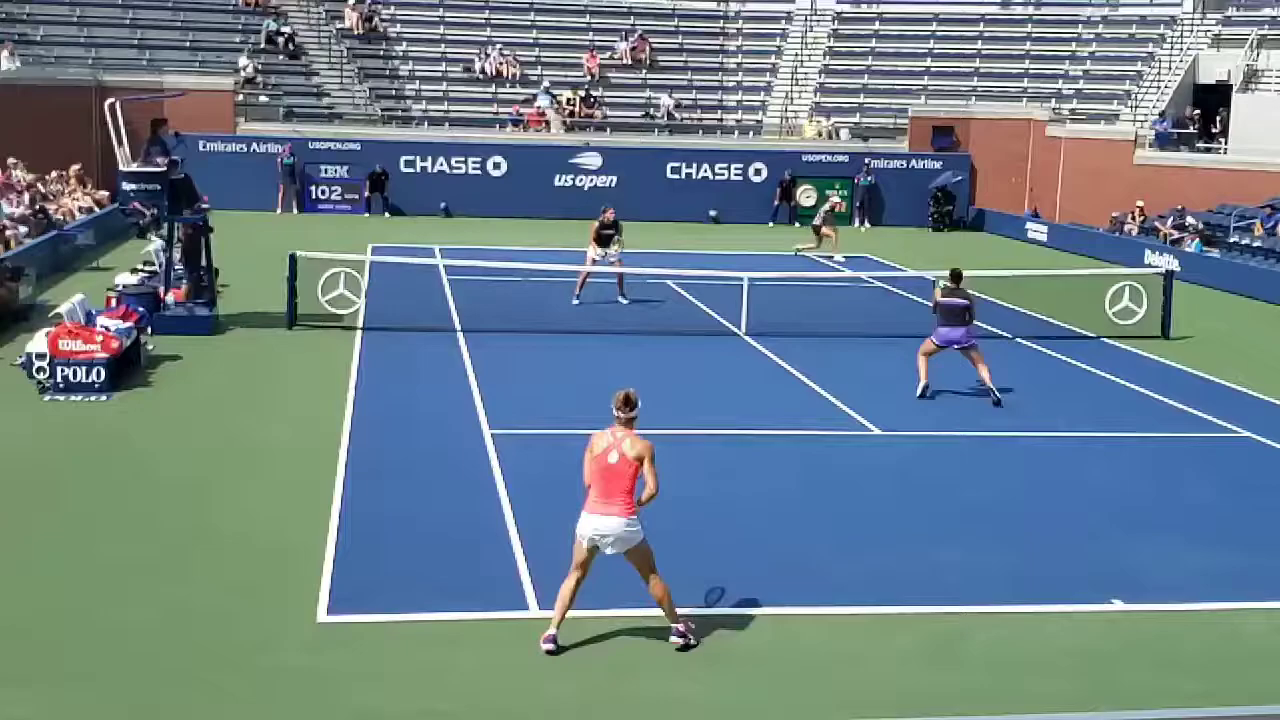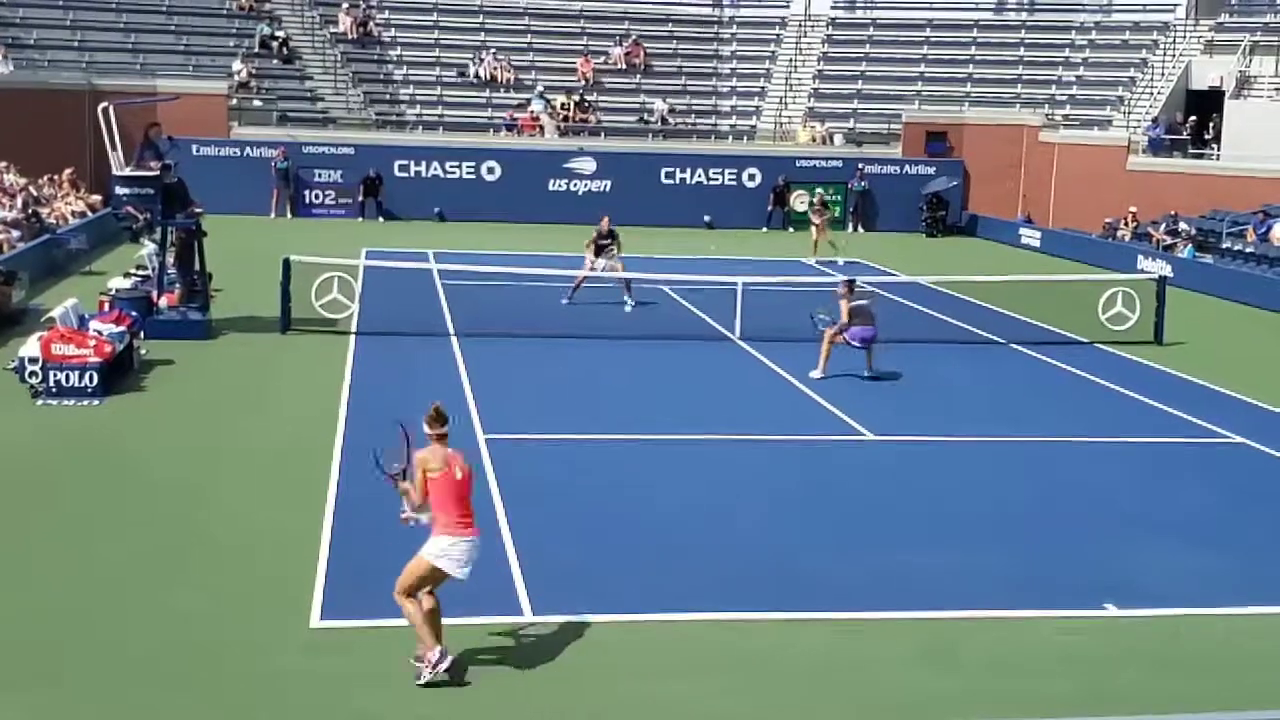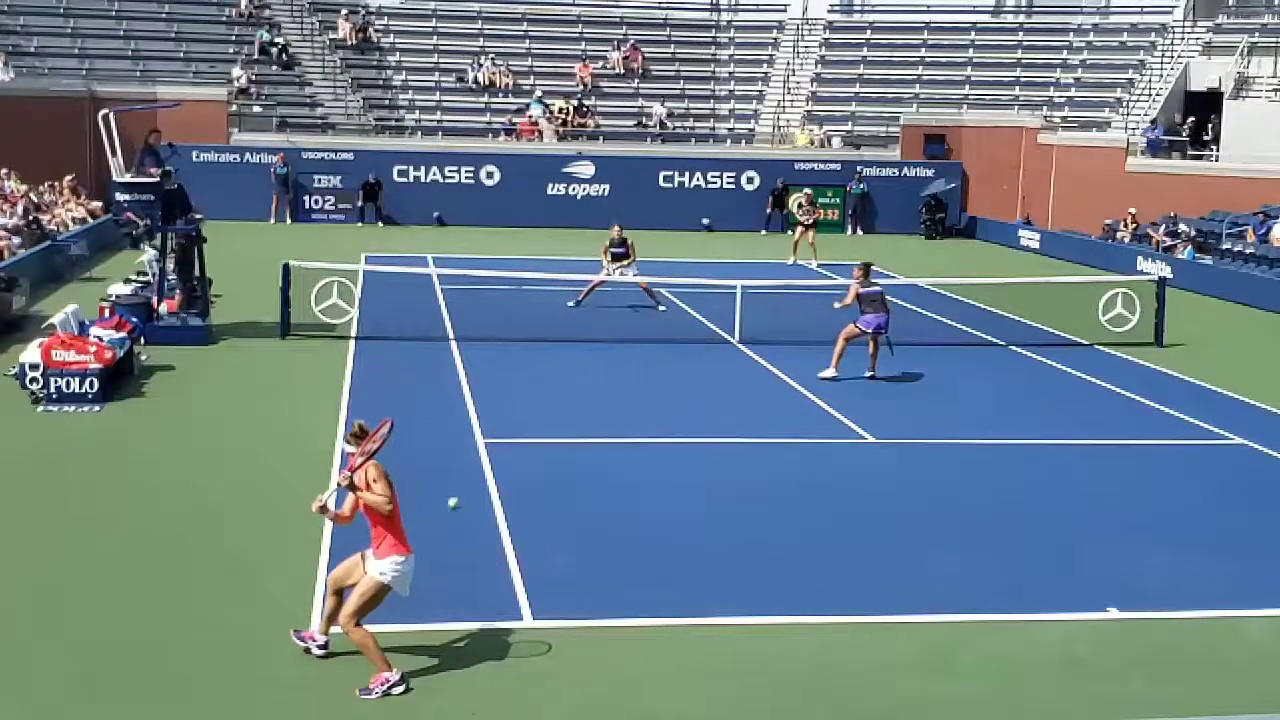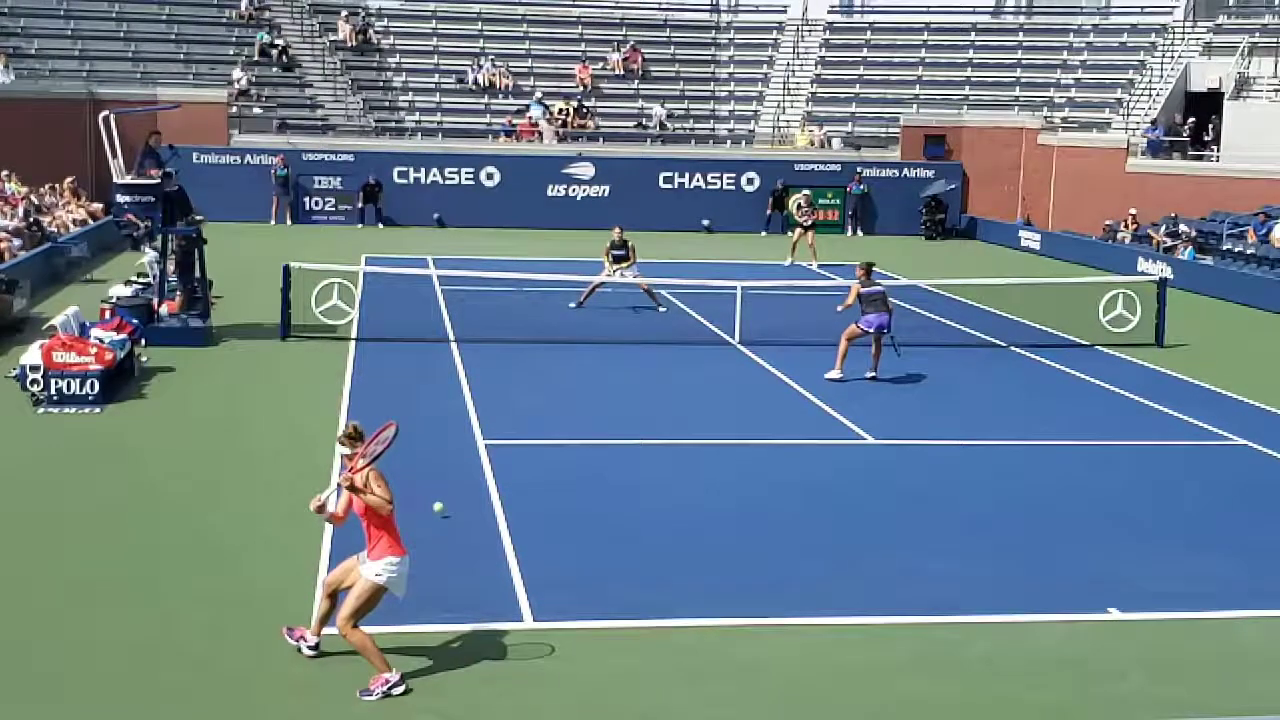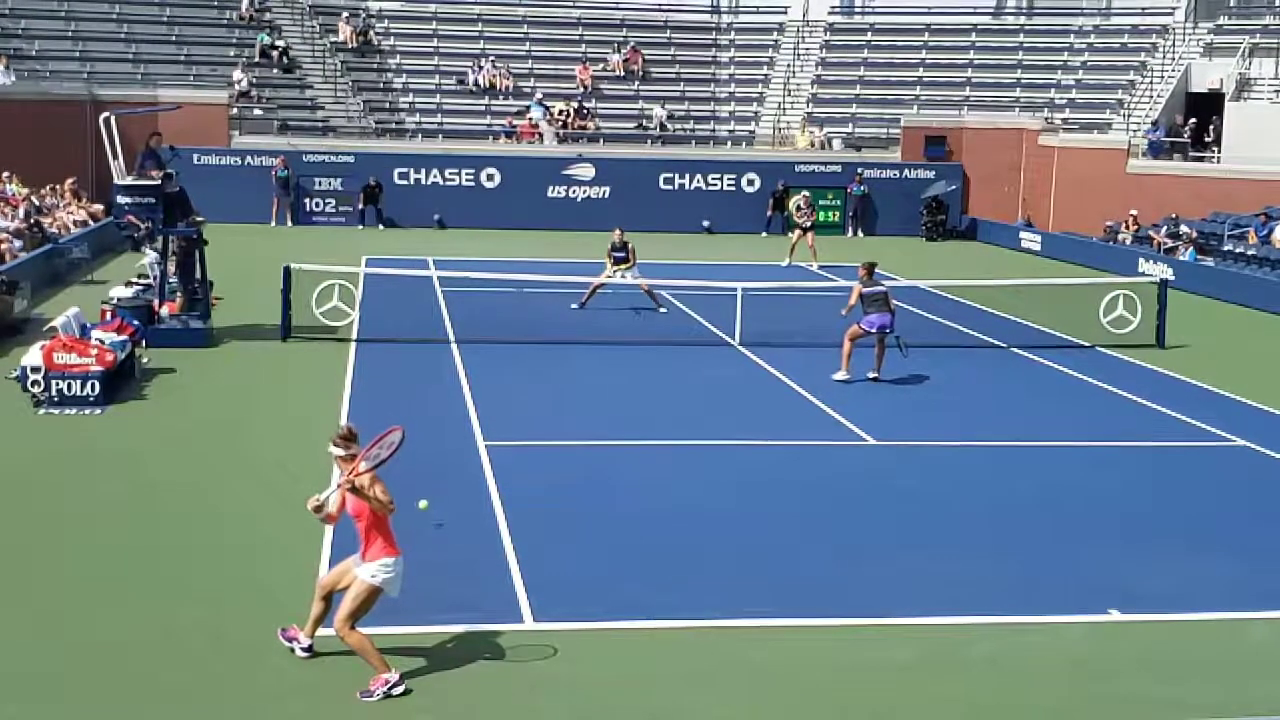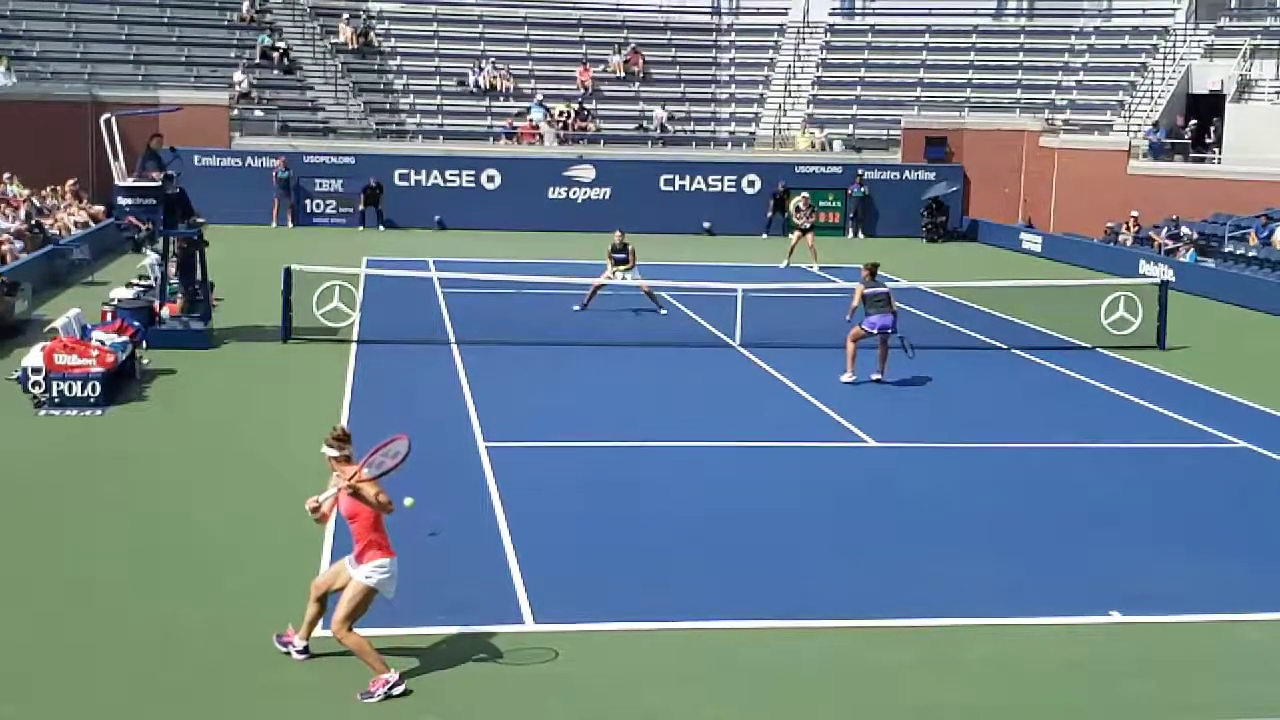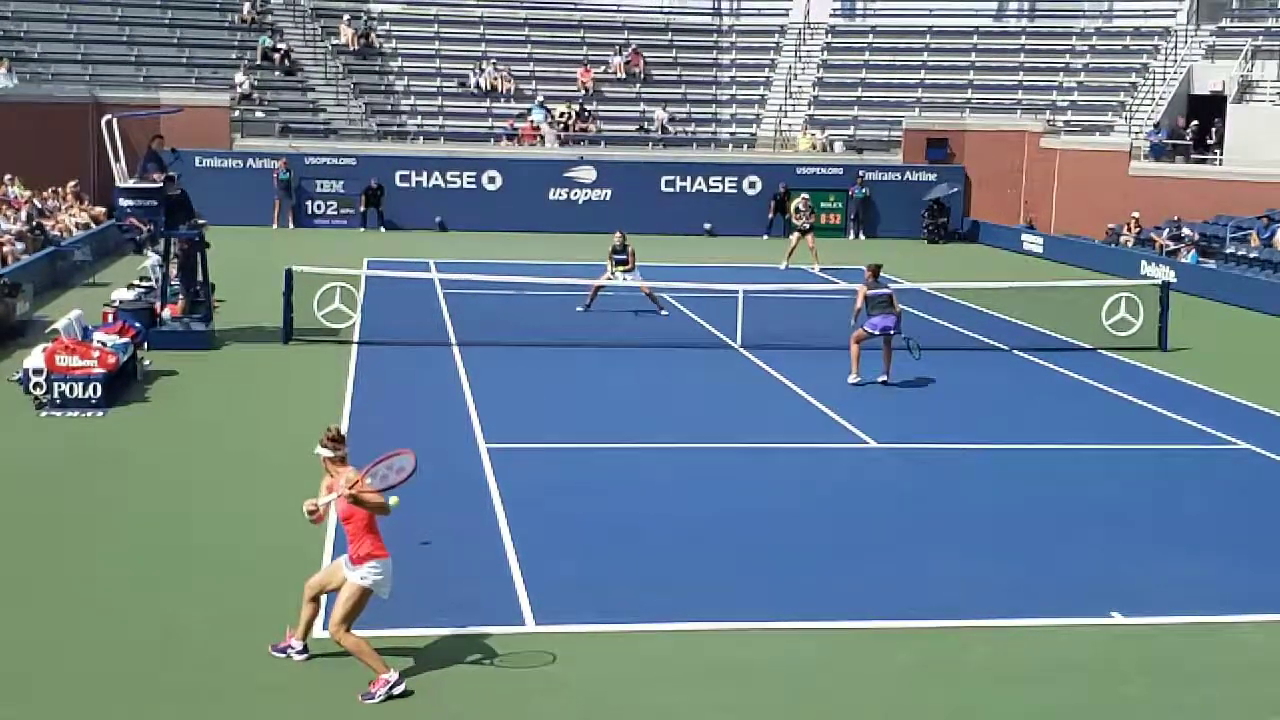
dt=0.7s
person 1, frame 1
left shoulder: (596, 439)
right shoulder: (643, 446)
left elbow: (588, 481)
right elbow: (652, 489)
left hip: (591, 518)
right hip: (623, 522)
left knee: (576, 574)
right knee: (651, 575)
left ankle: (551, 633)
right ankle: (677, 628)
person 1, frame 2
left shoulder: (422, 456)
right shoulder: (460, 459)
left elbow: (419, 500)
left wrist: (403, 487)
right wrist: (419, 514)
left hip: (449, 540)
right hip: (465, 538)
left knee: (402, 593)
right knee: (423, 586)
left ankle: (436, 654)
right ankle: (433, 649)
person 1, frame 3
left shoulder: (372, 469)
right shoulder: (359, 474)
left elbow: (386, 505)
right elbow: (346, 517)
left wrist: (354, 490)
right wrist: (326, 512)
left hip: (392, 559)
right hip: (379, 553)
left knee: (348, 620)
right knee: (334, 581)
left ankle: (390, 677)
right ankle: (320, 639)
person 1, frame 4
left shoulder: (369, 473)
right shoulder: (351, 477)
left elbow: (388, 507)
right elbow: (339, 518)
left wrist: (356, 491)
right wrist: (323, 511)
left hip: (387, 560)
right hip: (372, 555)
left knee: (345, 624)
right knee: (330, 585)
left ankle: (390, 678)
right ankle: (311, 639)
person 1, frame 5
left shoulder: (365, 476)
right shoulder: (345, 480)
left elbow: (389, 508)
right elbow: (332, 518)
left wrist: (359, 493)
right wrist: (319, 511)
left hip: (381, 561)
right hip: (366, 556)
left knee: (342, 626)
right knee: (324, 587)
left ankle: (389, 679)
right ankle: (304, 640)
person 1, frame 6
left shoulder: (359, 475)
right shoulder: (337, 480)
left elbow: (388, 506)
right elbow: (324, 518)
left wrist: (357, 494)
right wrist: (314, 509)
left hip: (376, 563)
right hip: (360, 558)
left knee: (339, 629)
right knee: (318, 588)
left ankle: (389, 679)
right ankle: (299, 642)
person 1, frame 7
left shoulder: (352, 477)
right shoulder: (330, 480)
left elbow: (384, 508)
right elbow: (318, 519)
left wrist: (357, 501)
right wrist: (311, 510)
left hip: (371, 564)
right hip: (355, 559)
left knee: (338, 630)
right knee: (311, 588)
left ankle: (388, 678)
right ankle: (297, 644)
